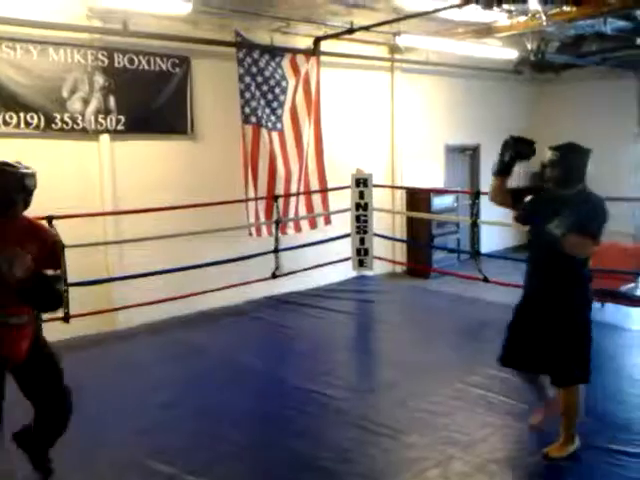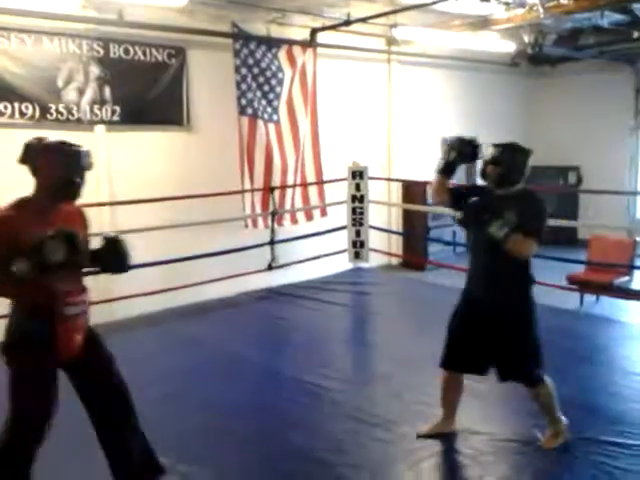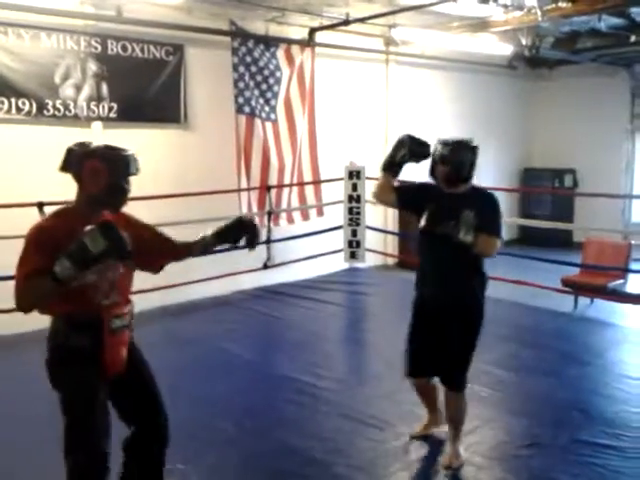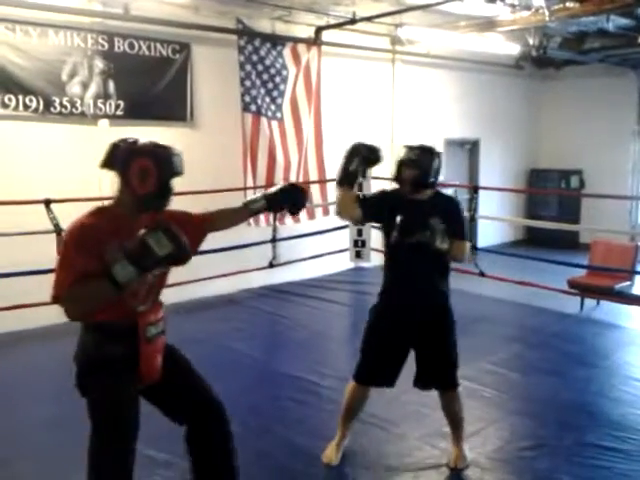
dt=0.3s
person 1, frame 1
left shoulder: (36, 233)
left elbow: (52, 272)
left wrist: (50, 288)
left hip: (26, 336)
left knee: (57, 404)
left ankle: (33, 442)
person 1, frame 2
left shoulder: (75, 215)
left wrist: (104, 257)
right wrist: (31, 264)
left hip: (76, 328)
right hip: (34, 333)
left knee: (117, 406)
right knee: (29, 425)
person 1, frame 3
left shoulder: (121, 224)
right shoulder: (48, 231)
left elbow: (173, 251)
right elbow: (25, 300)
left wrist: (221, 236)
right wrist: (72, 264)
left hip: (119, 344)
right hip: (77, 350)
left knee: (153, 426)
right knee: (90, 445)
person 1, frame 4
left shoulder: (158, 221)
right shoulder: (87, 231)
left elbow: (214, 221)
right elbow: (74, 307)
left wrist: (267, 201)
right wrist: (130, 266)
left hip: (151, 347)
right hip: (108, 357)
left knee: (210, 417)
person 2, frame 1
left shoulder: (590, 205)
right shoulder: (541, 195)
left elbow: (581, 249)
right elbow: (497, 196)
left wrist: (548, 223)
right wrist: (506, 163)
left hip: (569, 300)
right hip: (535, 293)
left knee: (567, 373)
right knee: (516, 355)
left ankle: (569, 438)
right ankle: (547, 400)
person 2, frame 2
left shoulder: (530, 204)
right shoulder: (482, 195)
left elbow: (525, 250)
right elbow: (438, 195)
left wrist: (490, 226)
right wrist: (450, 163)
left hip: (511, 300)
right hip: (476, 293)
left knee: (527, 372)
right knee: (453, 362)
left ankle: (557, 423)
right ankle: (447, 421)
person 2, frame 3
left shoulder: (483, 201)
right shoulder: (425, 193)
left elbow: (491, 247)
right elbow: (381, 195)
left wrist: (457, 231)
right wrist: (395, 161)
left hip: (464, 302)
right hip: (427, 297)
left knee: (453, 378)
right knee: (418, 369)
left ankle: (454, 442)
right ankle: (434, 417)
person 2, frame 4
left shoulder: (447, 206)
right shoulder: (390, 200)
left elbow: (461, 252)
right elbow: (346, 211)
left wrist: (431, 238)
right wrist: (350, 174)
left hip: (433, 306)
right hip: (392, 303)
left knee: (446, 382)
right knee: (365, 376)
left ankle: (457, 444)
right ankle: (340, 436)
